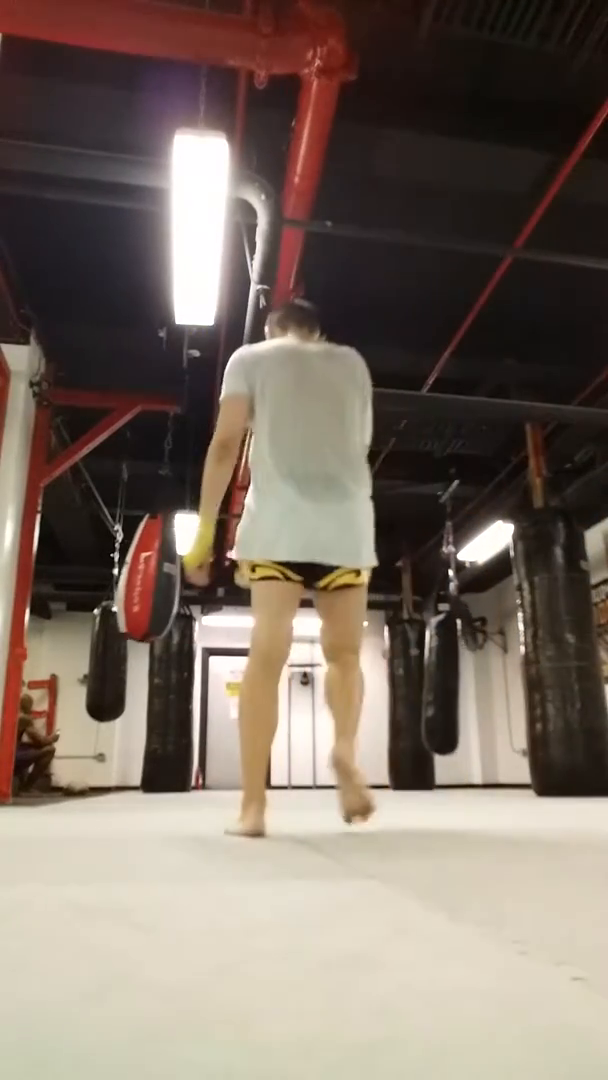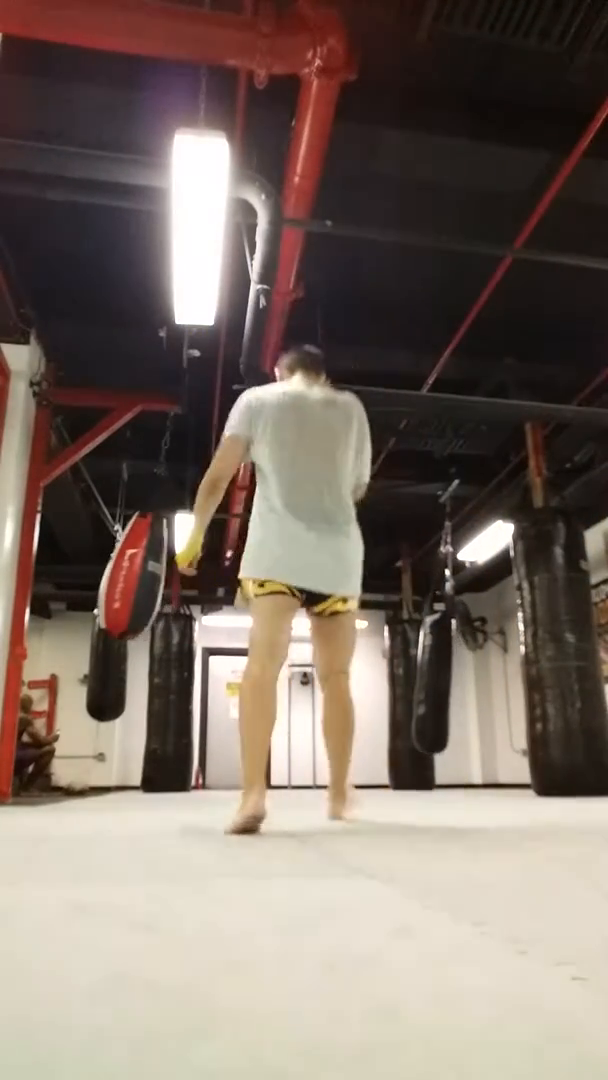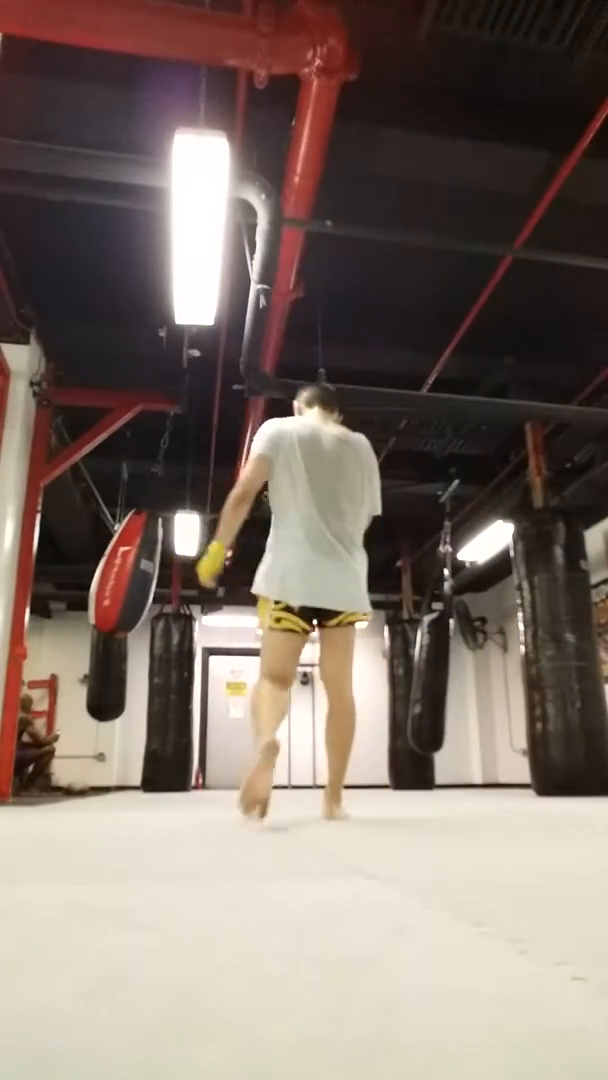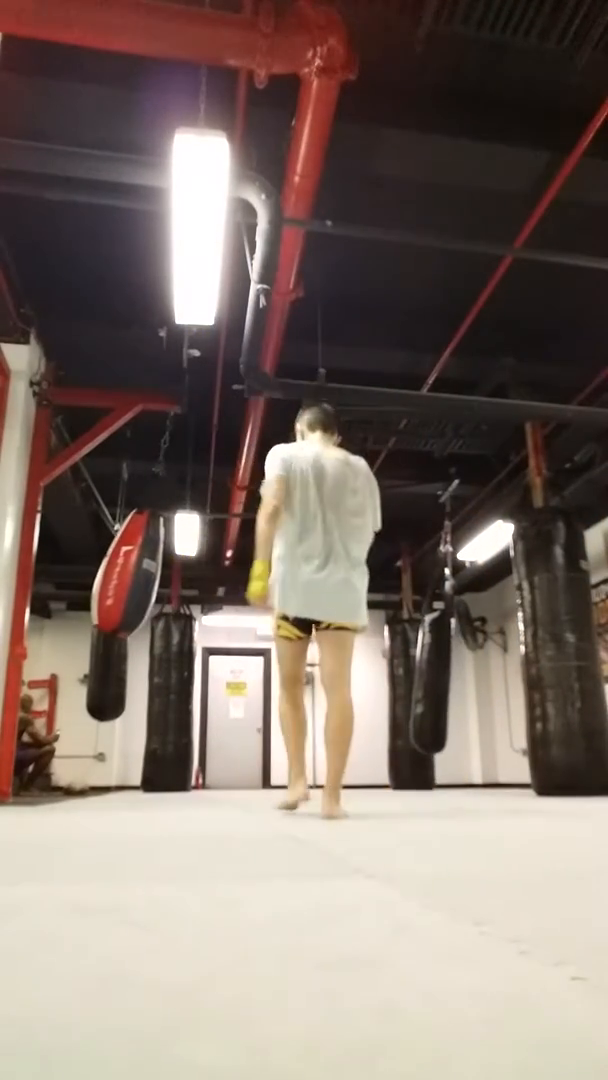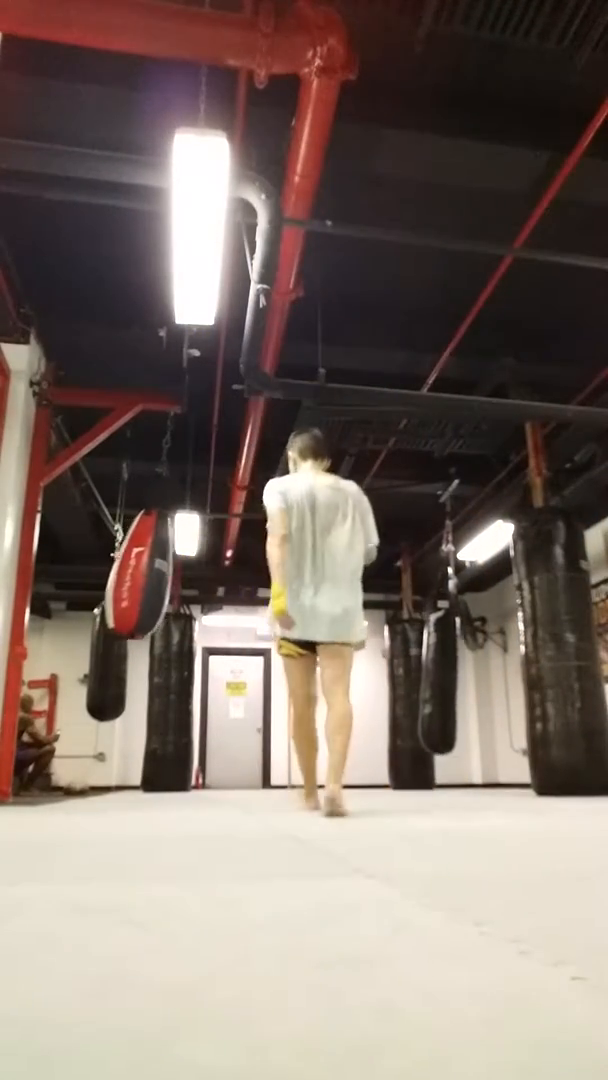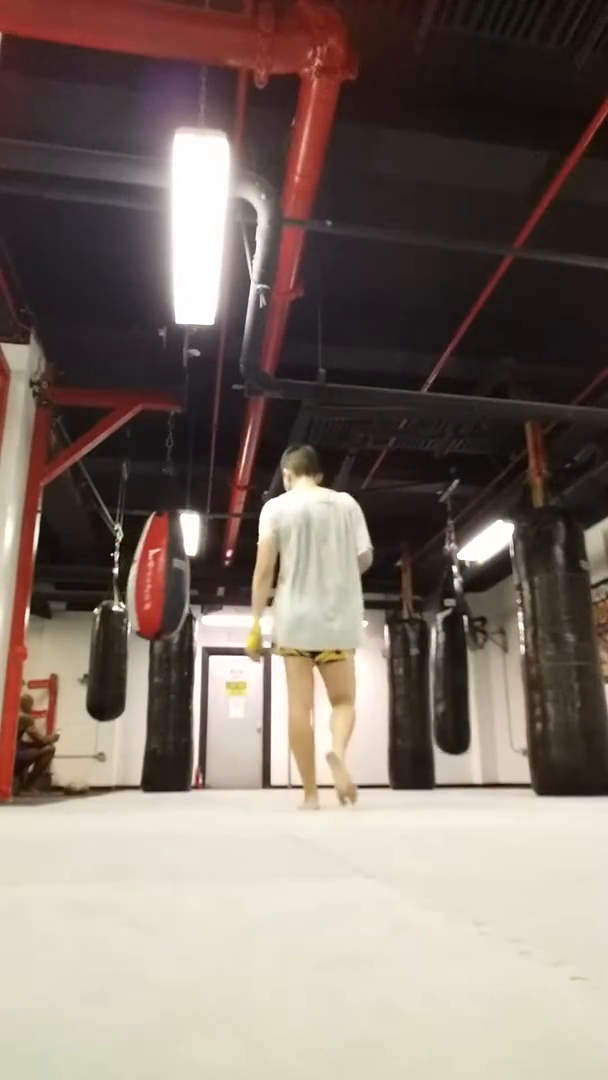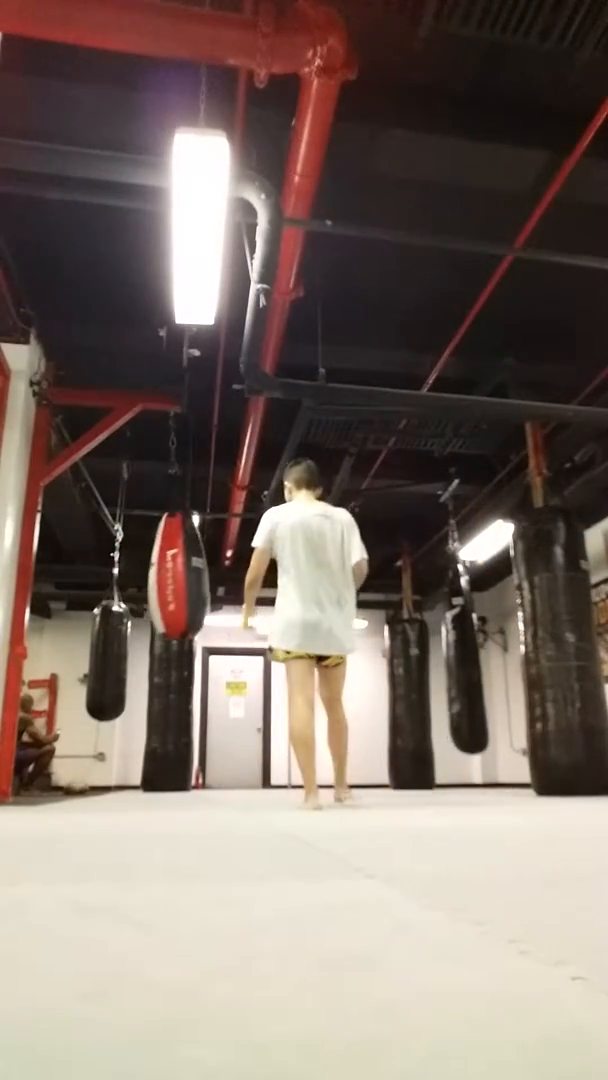
dt=0.2s
person 1, frame 1
left shoulder: (250, 357)
right shoulder: (351, 362)
left elbow: (226, 441)
left wrist: (205, 528)
left hip: (275, 524)
right hip: (345, 521)
left knee: (266, 658)
right knee: (343, 652)
left ankle: (253, 804)
right ankle: (346, 746)
person 1, frame 2
left shoulder: (257, 399)
right shoulder: (352, 407)
left elbow: (216, 478)
left wrist: (194, 539)
left hip: (275, 550)
right hip: (338, 555)
left knee: (262, 665)
right knee: (335, 677)
left ankle: (254, 790)
right ankle: (338, 793)
person 1, frame 3
left shoulder: (277, 430)
right shoulder: (360, 445)
left elbow: (243, 493)
left wrist: (216, 550)
left hip: (289, 573)
right hip: (345, 577)
left knee: (274, 677)
right knee: (338, 686)
left ankle: (267, 741)
right ankle: (333, 797)
person 1, frame 4
left shoulder: (284, 454)
right shoulder: (360, 468)
left elbow: (271, 507)
right elbow: (370, 534)
left wrist: (260, 568)
left hip: (295, 585)
right hip: (345, 589)
left knee: (291, 685)
right knee: (337, 690)
left ankle: (297, 779)
right ankle: (332, 795)
person 1, frame 5
left shoulder: (280, 486)
right shoulder: (353, 492)
left elbow: (277, 537)
right elbow: (369, 553)
left wrist: (277, 593)
left hip: (297, 608)
right hip: (341, 608)
left knee: (302, 703)
right knee: (338, 697)
left ankle: (310, 791)
right ankle: (334, 778)
person 1, frame 6
left shoulder: (277, 507)
right shoulder: (346, 503)
left elbow: (264, 570)
right elbow: (365, 558)
left wrist: (254, 623)
left hip: (295, 618)
right hip: (338, 618)
left knee: (300, 703)
right knee: (343, 700)
left ankle: (310, 793)
right ankle: (338, 755)
person 1, frame 7
left shoulder: (276, 516)
right shoulder: (342, 517)
left elbow: (253, 576)
right elbow: (360, 569)
left wrist: (248, 610)
left hip: (295, 623)
right hip: (336, 625)
left knee: (300, 704)
right knee: (334, 705)
left ankle: (311, 791)
right ankle: (340, 782)
